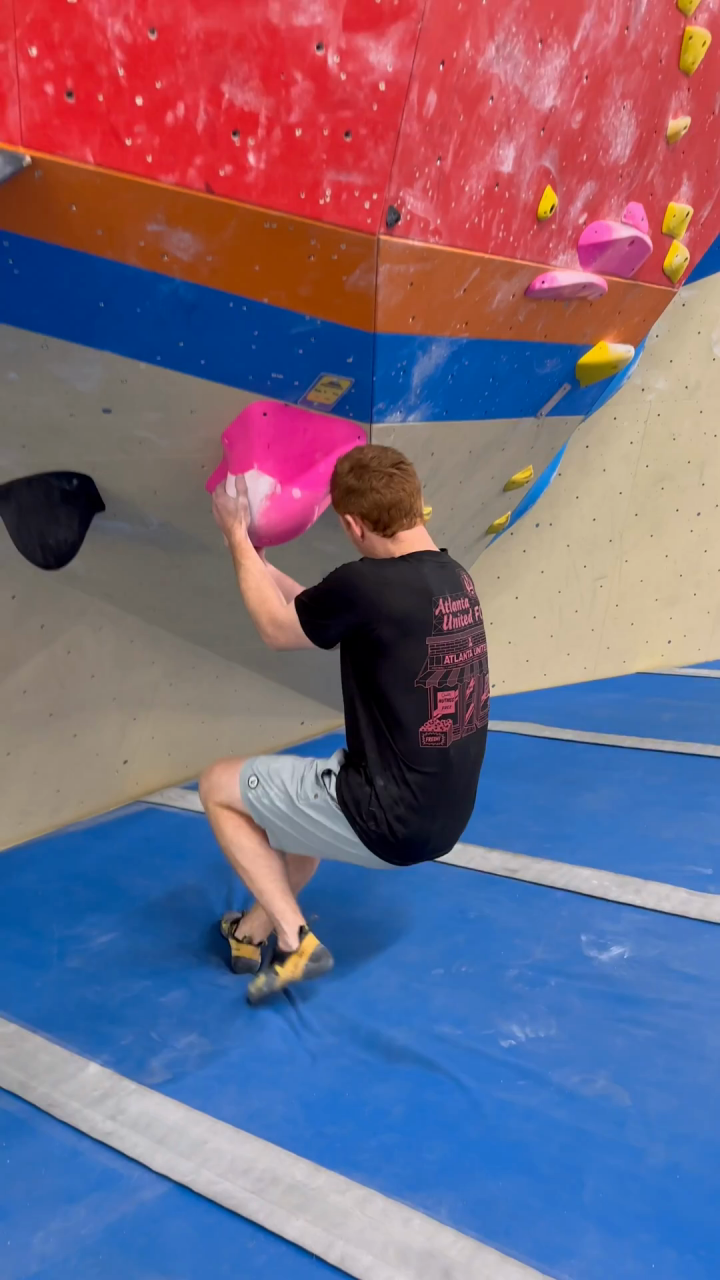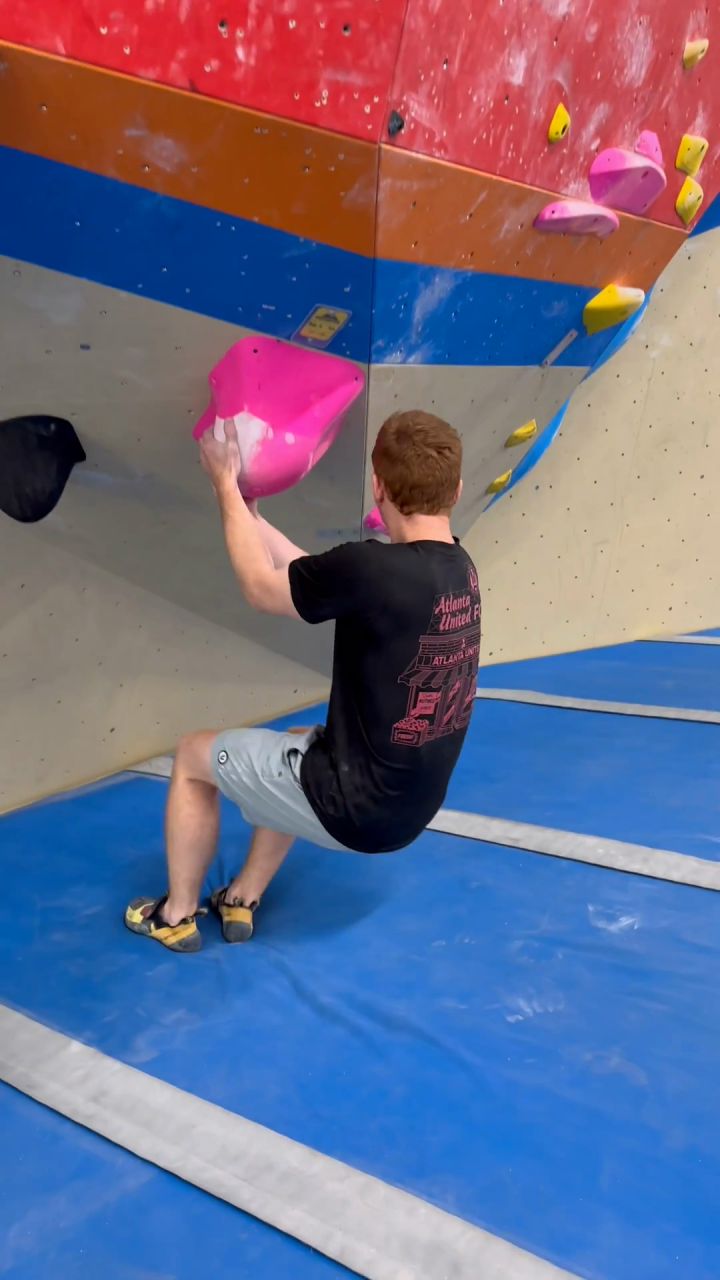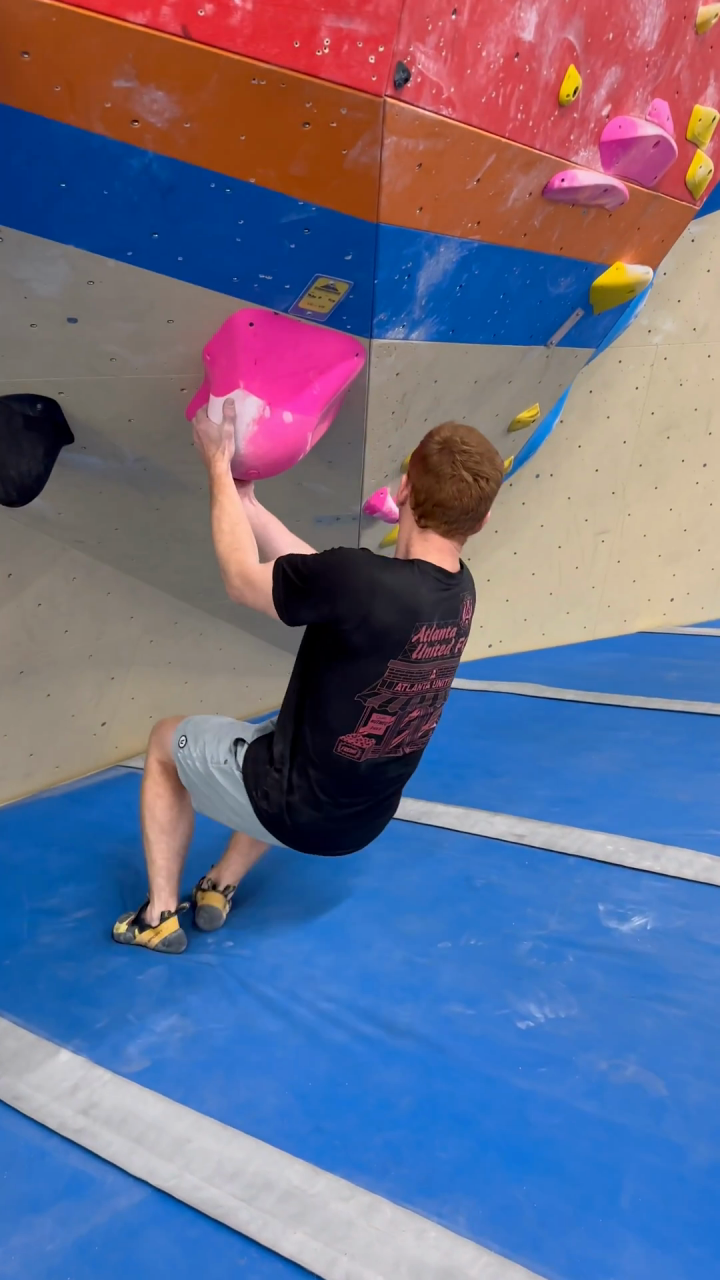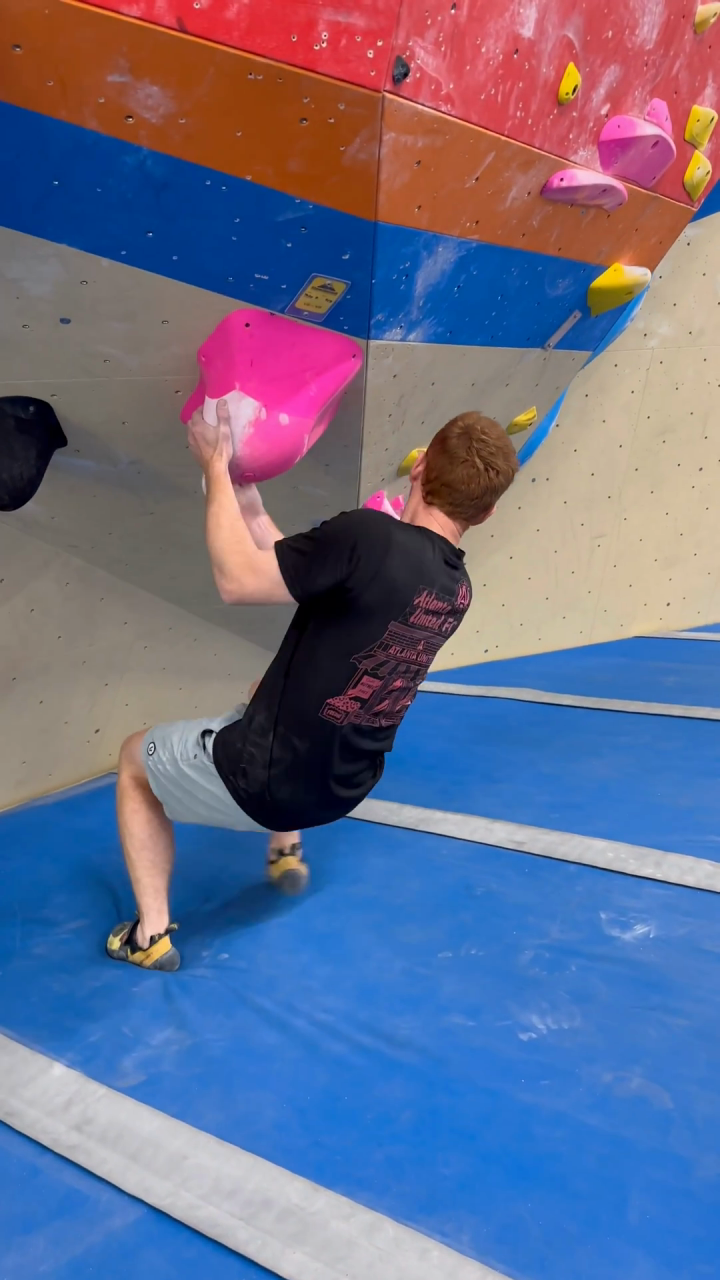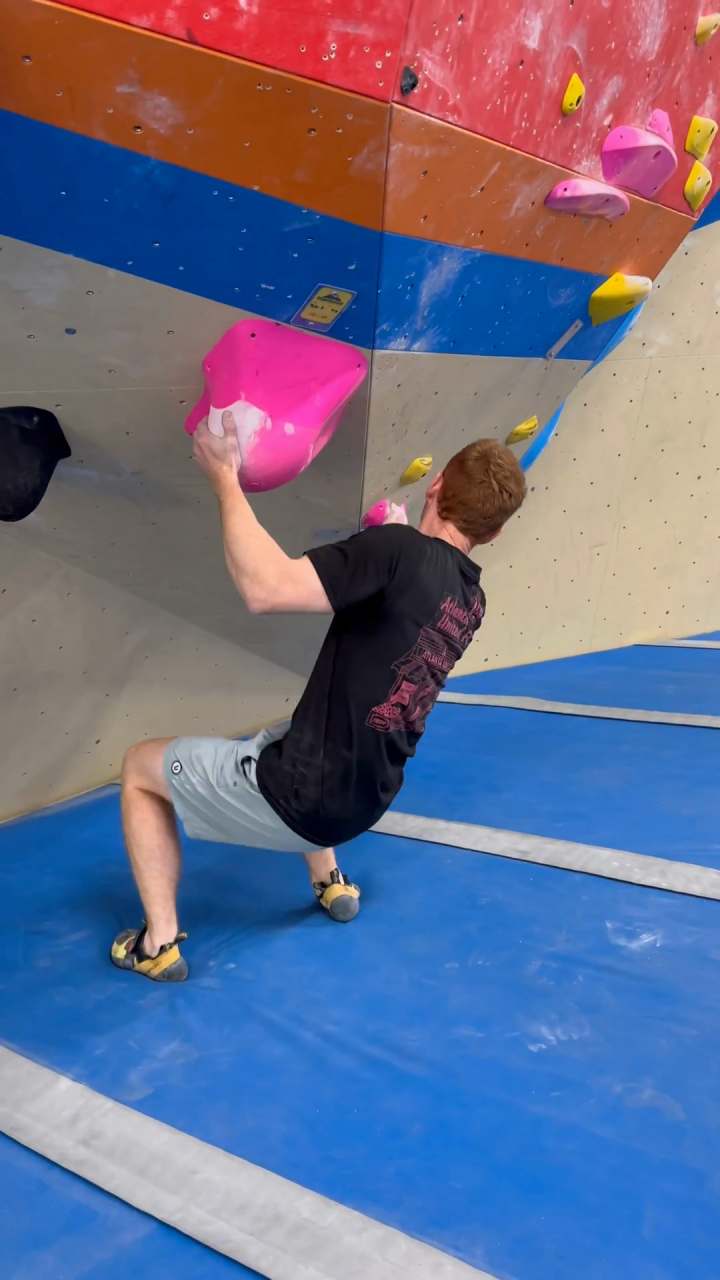
dt=0.3s
person 1, frame 1
left shoulder: (368, 583)
right shoulder: (455, 581)
left elbow: (276, 626)
left wrist: (236, 533)
right wrist: (259, 563)
left hip: (392, 821)
right hip: (440, 817)
left knee: (219, 785)
right knee: (304, 791)
left ankle: (294, 942)
right ankle: (257, 926)
person 1, frame 2
left shoulder: (373, 569)
right shoulder: (461, 571)
left elbow: (262, 588)
left wrist: (226, 484)
right wrist: (251, 518)
left hip: (356, 808)
right hip: (412, 802)
left knee: (195, 755)
right knee: (296, 746)
left ankle: (177, 915)
right ankle: (242, 900)
person 1, frame 3
left shoulder: (359, 579)
right shoulder: (459, 592)
left elbow: (243, 580)
left wrist: (218, 468)
right wrist: (246, 504)
left hip: (295, 809)
right hip: (365, 817)
left knee: (165, 740)
left ankle: (160, 916)
right ankle: (220, 888)
person 1, frame 4
left shoulder: (367, 538)
right shoulder: (457, 587)
left elbow: (236, 580)
left wrist: (215, 468)
right wrist: (255, 519)
left hip: (267, 778)
right hip: (343, 789)
left knee: (136, 756)
left ankle: (152, 933)
right ankle: (287, 854)
person 1, frame 5
left shoulder: (397, 551)
right shoulder: (470, 602)
left elbow: (264, 588)
left wrist: (225, 479)
left hip: (302, 799)
right hip: (361, 801)
left knee: (141, 767)
right knee: (271, 741)
left ankle: (160, 944)
right ankle: (330, 882)
